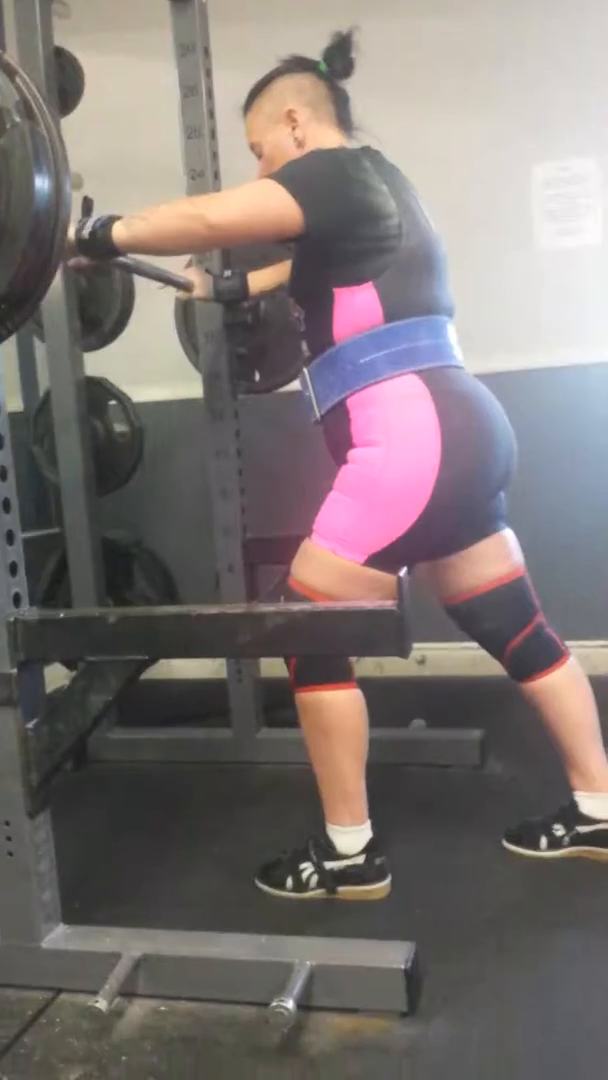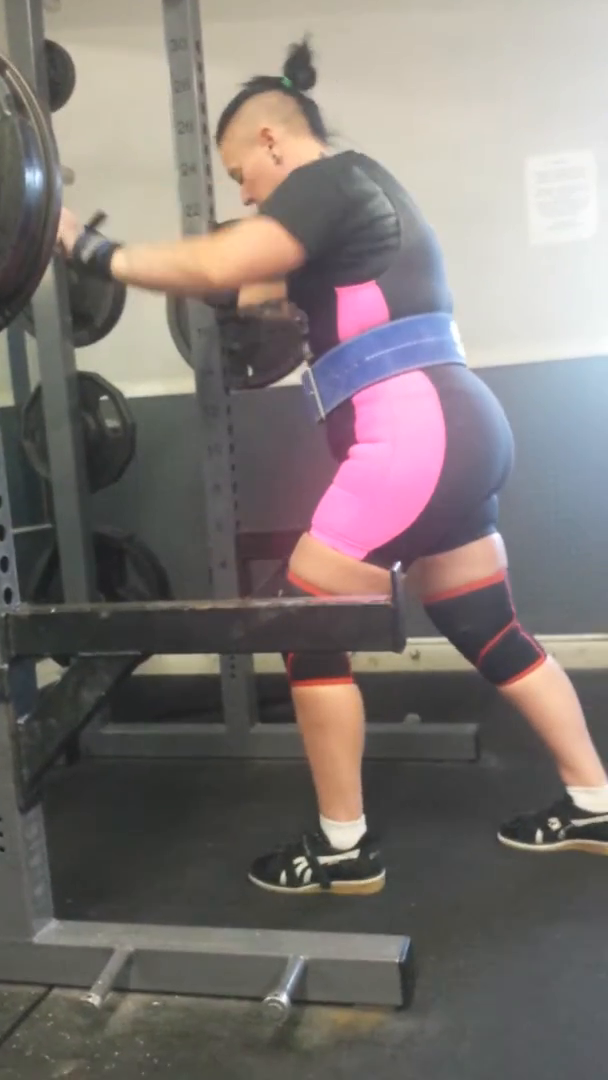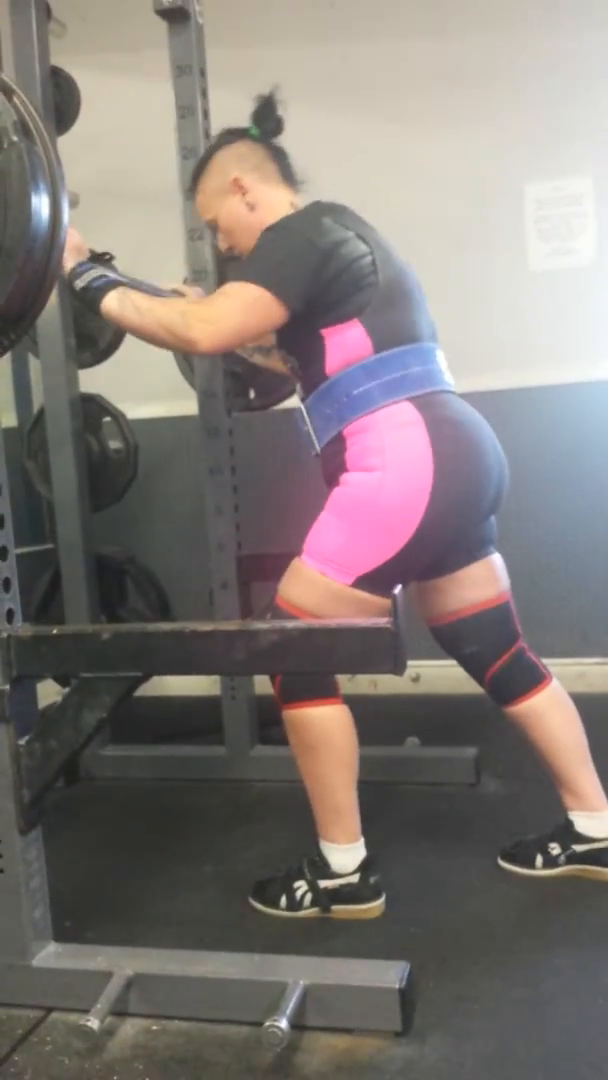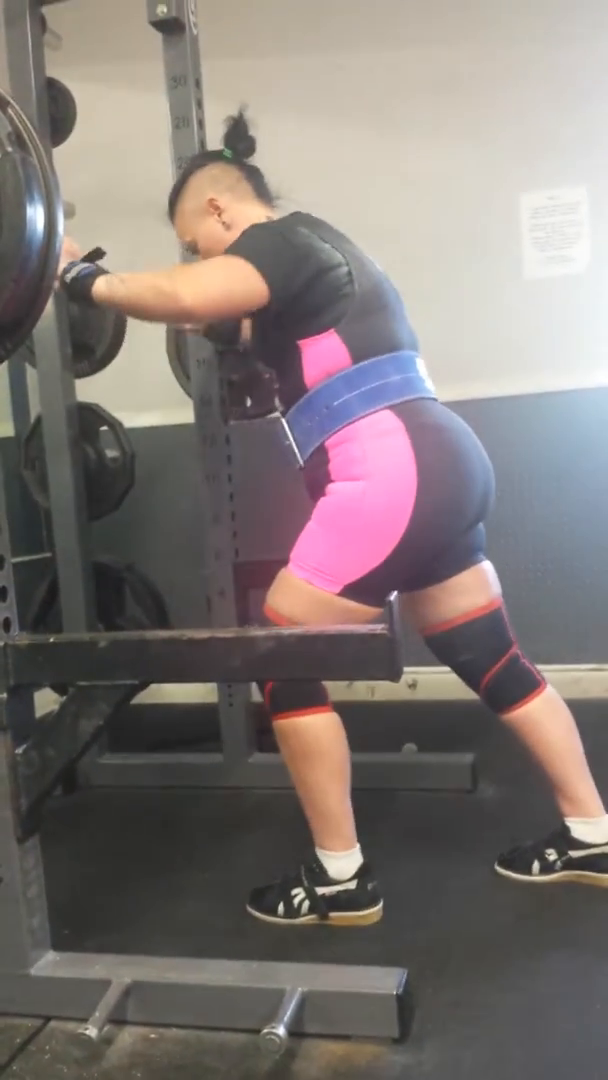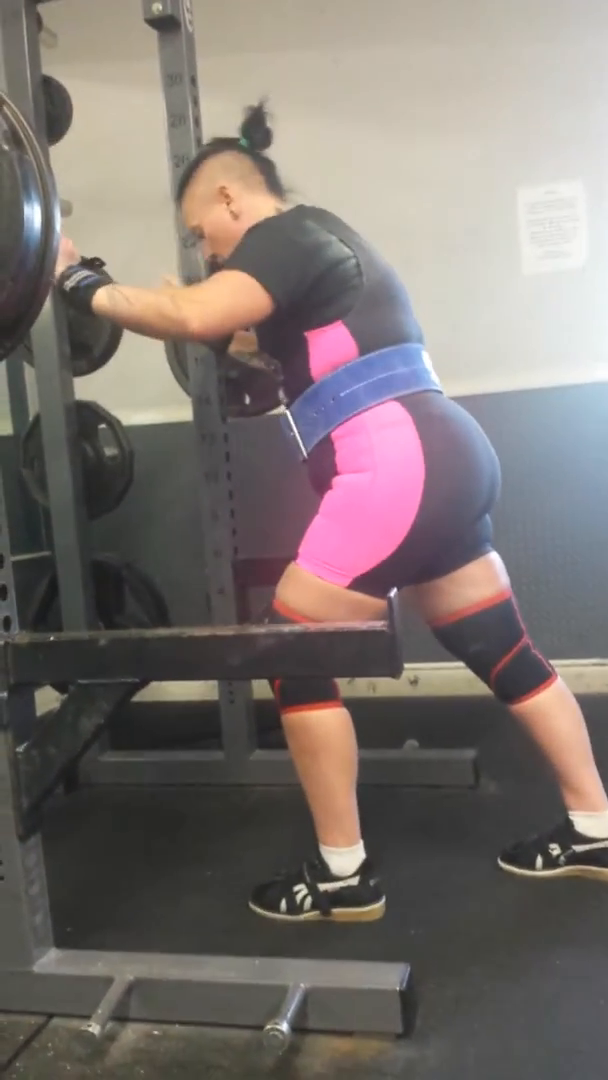
dt=0.7s
person 1, frame 1
left shoulder: (338, 172)
right shoulder: (369, 185)
left elbow: (214, 216)
left wrist: (99, 234)
right wrist: (230, 288)
left hip: (409, 439)
right hip: (460, 430)
right knee: (514, 630)
left ankle: (349, 853)
person 1, frame 2
left shoulder: (329, 181)
right shoulder: (358, 191)
left elbow: (219, 262)
right elbow: (307, 282)
left wrist: (96, 252)
right wrist: (237, 291)
left hip: (409, 437)
right hip: (457, 430)
right knee: (490, 632)
left ankle: (344, 848)
person 1, frame 3
left shoulder: (301, 235)
right shoulder: (334, 233)
left elbow: (203, 334)
left wrist: (94, 284)
right wrist: (219, 302)
left hip: (403, 466)
right hip: (454, 456)
right knee: (496, 654)
left ankle: (343, 873)
person 1, frame 4
left shoulder: (281, 238)
right shoulder: (316, 248)
left elbow: (190, 296)
left wrist: (81, 277)
left hip: (387, 476)
right hip: (441, 464)
right knee: (491, 660)
left ankle: (341, 877)
person 1, frame 5
left shoulder: (288, 234)
right shoulder: (319, 241)
left elbow: (196, 315)
left wrist: (84, 286)
right wrist: (230, 337)
left hip: (395, 467)
right hip: (446, 457)
right knee: (502, 652)
left ankle: (343, 875)
